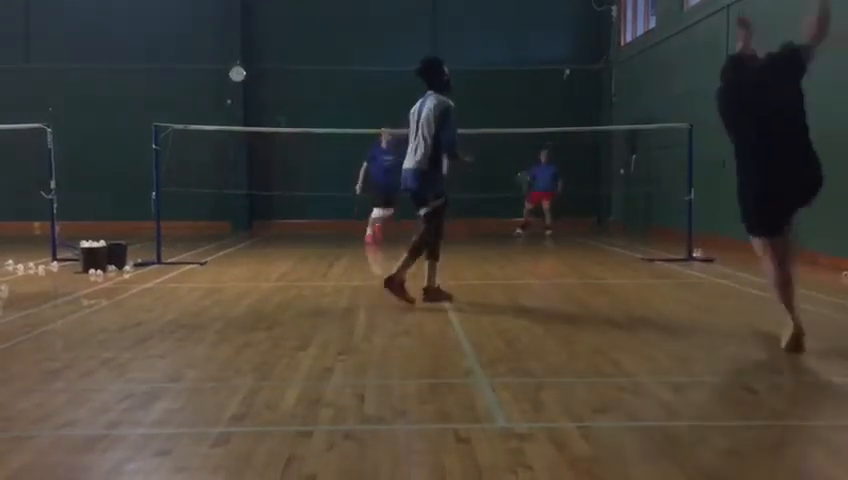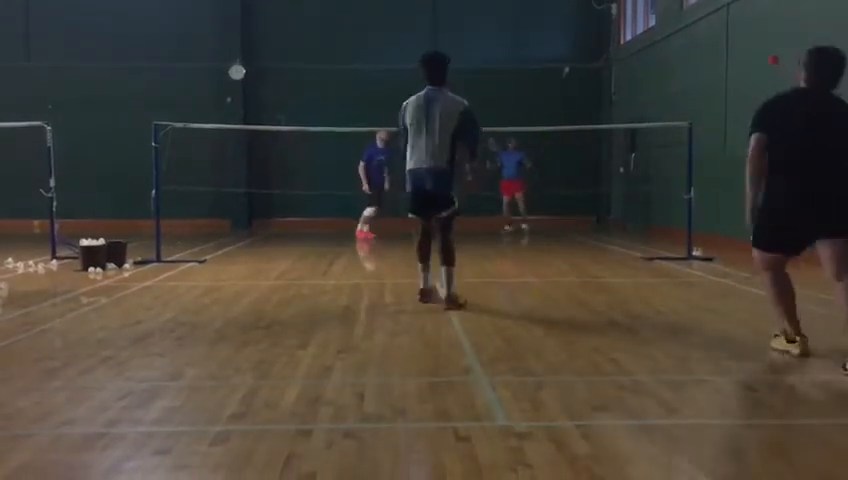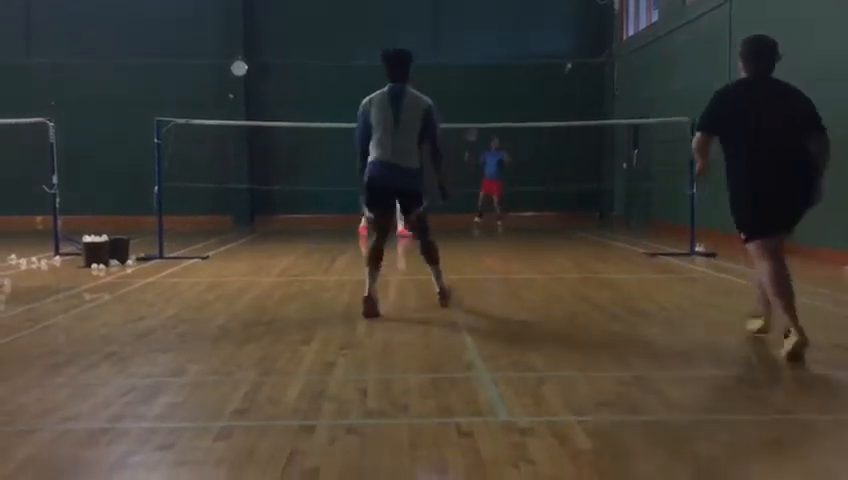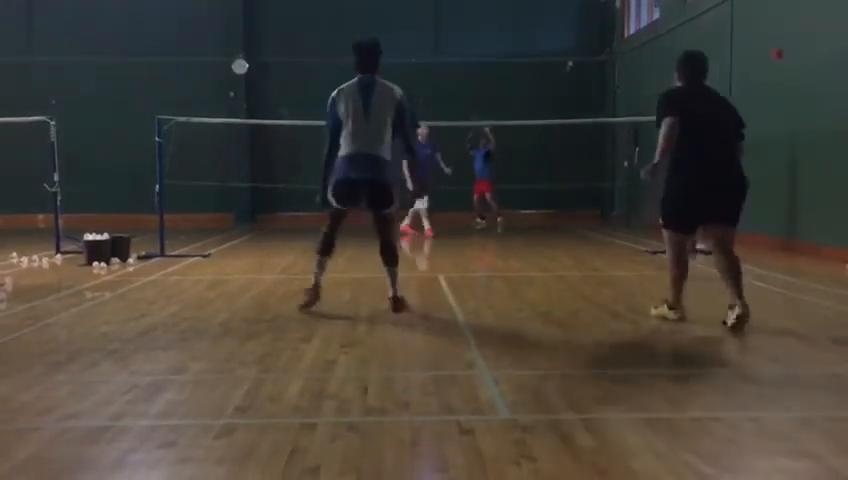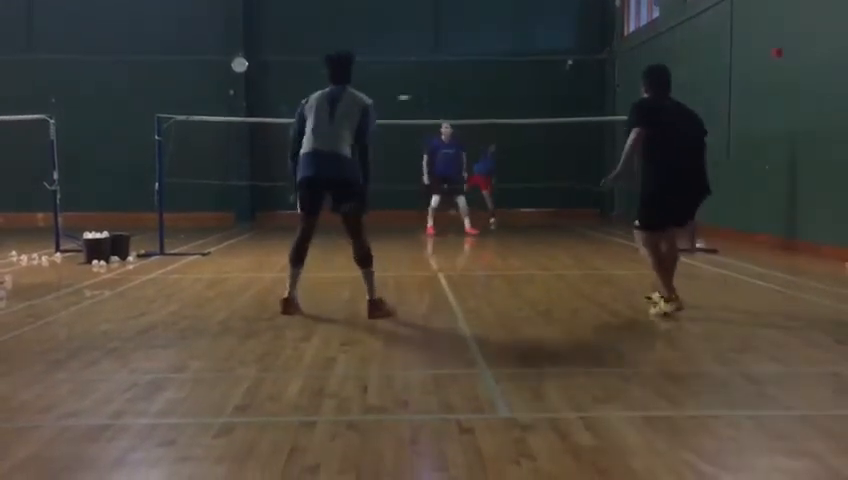
dt=0.5s
person 1, frame 1
left shoulder: (727, 95)
right shoulder: (779, 69)
left elbow: (736, 70)
right elbow: (814, 37)
left wrist: (742, 39)
left hip: (759, 184)
right hip: (804, 177)
left knee: (771, 253)
left ankle: (792, 323)
person 1, frame 2
left shoulder: (776, 106)
left elbow: (756, 152)
left wrist: (753, 200)
left hip: (784, 203)
left knee: (768, 264)
left ankle: (794, 337)
person 1, frame 3
left shoulder: (725, 97)
right shoulder: (794, 95)
left elbow: (700, 141)
right elbow: (821, 142)
left wrist: (702, 164)
right wrist: (815, 180)
left hip: (753, 189)
right hip: (796, 186)
left knee: (767, 258)
right knee: (771, 251)
left ankle: (794, 330)
right ankle: (764, 315)
person 1, frame 4
left shoulder: (672, 98)
right shoulder: (723, 103)
left elbow: (669, 128)
right elbow: (736, 144)
left wrist: (657, 161)
left hip: (686, 183)
right hip: (728, 182)
left knee: (676, 245)
right knee: (723, 247)
left ankle: (674, 305)
right ankle: (738, 303)
person 1, frame 5
left shoulder: (644, 108)
right shoulder: (687, 113)
left elbow: (637, 137)
right elbow: (699, 148)
left wrist: (619, 170)
left hip: (662, 185)
right hip: (693, 184)
left knee: (647, 239)
right knee: (667, 236)
left ankle: (669, 297)
right ankle: (666, 291)
person 2, frame 1
left shoulder: (418, 106)
right shoulder: (443, 106)
right elbow: (448, 147)
right wrist: (463, 160)
left hip: (412, 172)
right hip: (427, 174)
left knee: (432, 228)
right knee: (430, 228)
left ankle: (430, 286)
right ankle: (397, 276)
person 2, frame 2
left shoulder: (408, 105)
right shoulder: (458, 106)
left elbow: (404, 145)
right elbow: (472, 144)
right wrist: (470, 165)
left hip: (415, 175)
right hip: (440, 175)
left knee: (425, 230)
right knee: (444, 232)
left ankle: (425, 287)
right ankle: (449, 293)
person 2, frame 3
left shoulder: (369, 103)
right shoulder: (423, 103)
left elbow: (362, 148)
right elbow: (433, 148)
left wrist: (363, 183)
right wrist: (442, 181)
left hip: (377, 175)
right hip: (408, 177)
left knee: (380, 235)
right knee: (423, 234)
left ankle: (370, 294)
right ankle: (441, 288)
person 2, frame 4
left shoulder: (339, 95)
right shoulder: (394, 94)
left elbow: (332, 143)
right elbow: (407, 138)
left wrist: (324, 181)
right wrist: (416, 170)
left hip: (347, 167)
right hip: (380, 170)
left knee: (331, 228)
right knee: (386, 233)
left ankle: (316, 285)
right ankle: (395, 295)
person 2, frame 5
left shoulder: (310, 100)
right shoulder: (363, 103)
left elbow: (295, 144)
right elbow: (362, 148)
left wrist: (297, 175)
right wrist: (363, 189)
left hip: (309, 165)
right hip: (340, 167)
left knee: (304, 232)
right knee: (357, 234)
left ankle: (290, 296)
right ankle: (373, 299)
